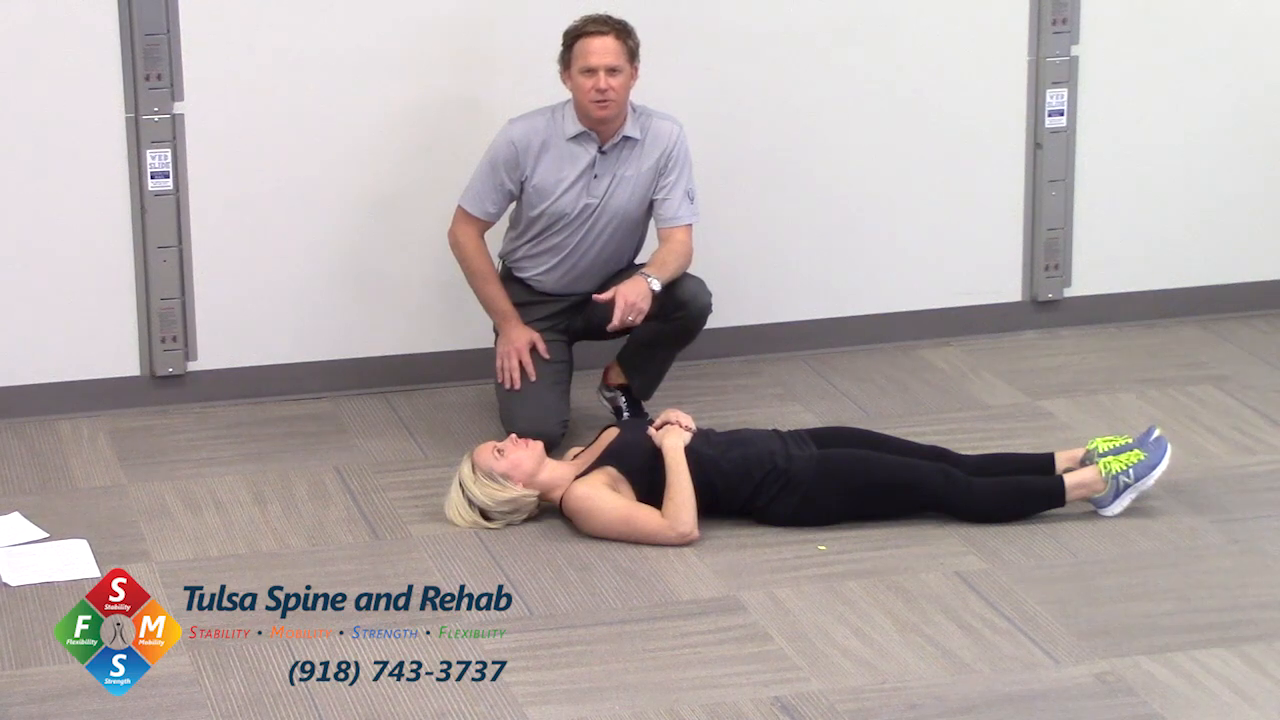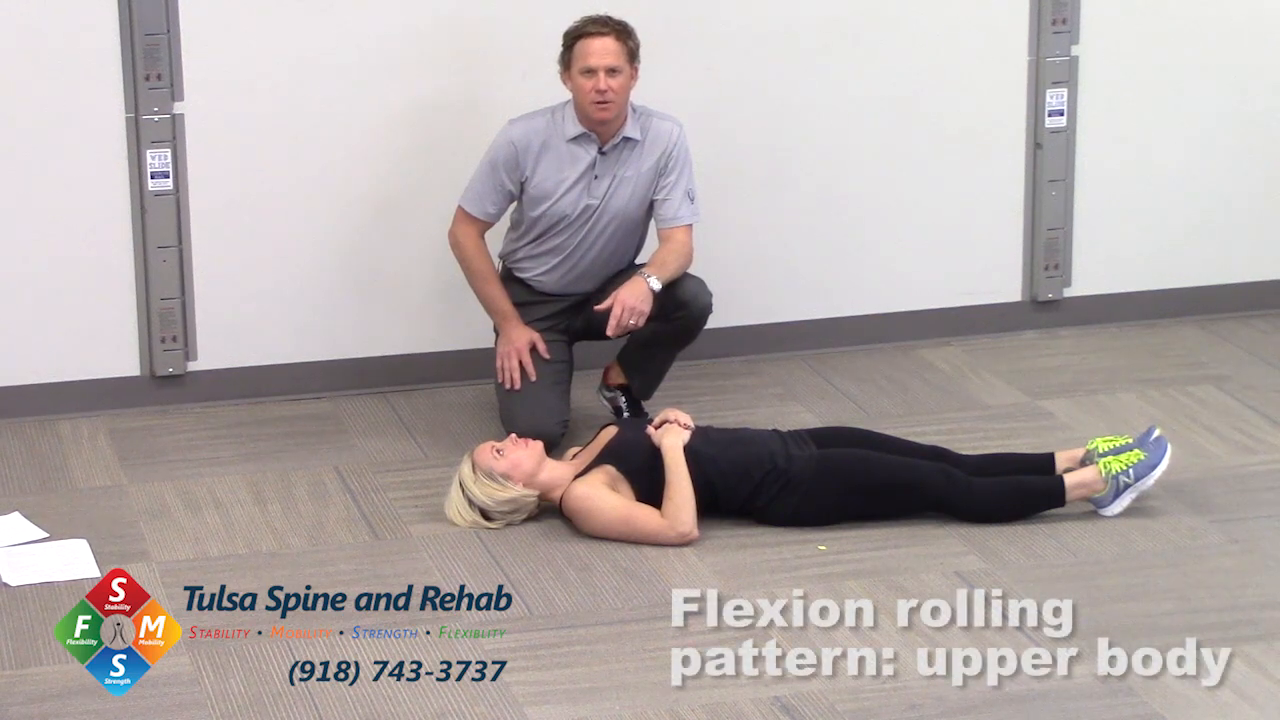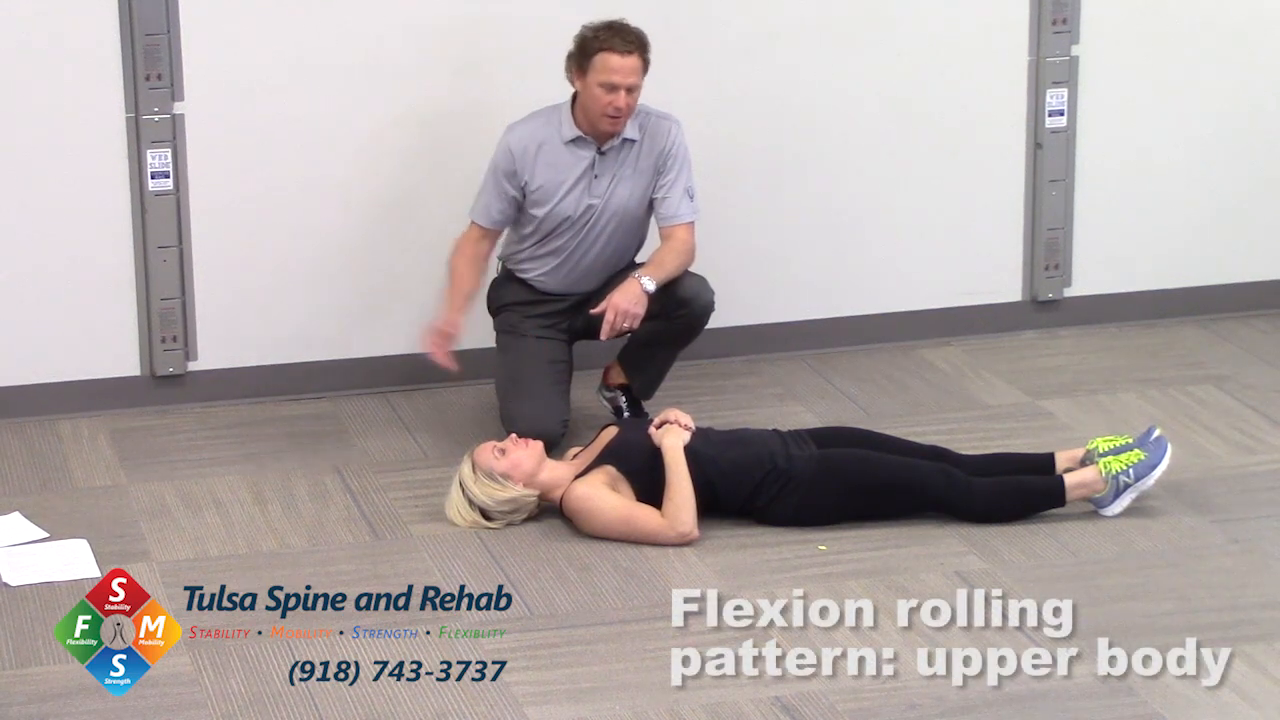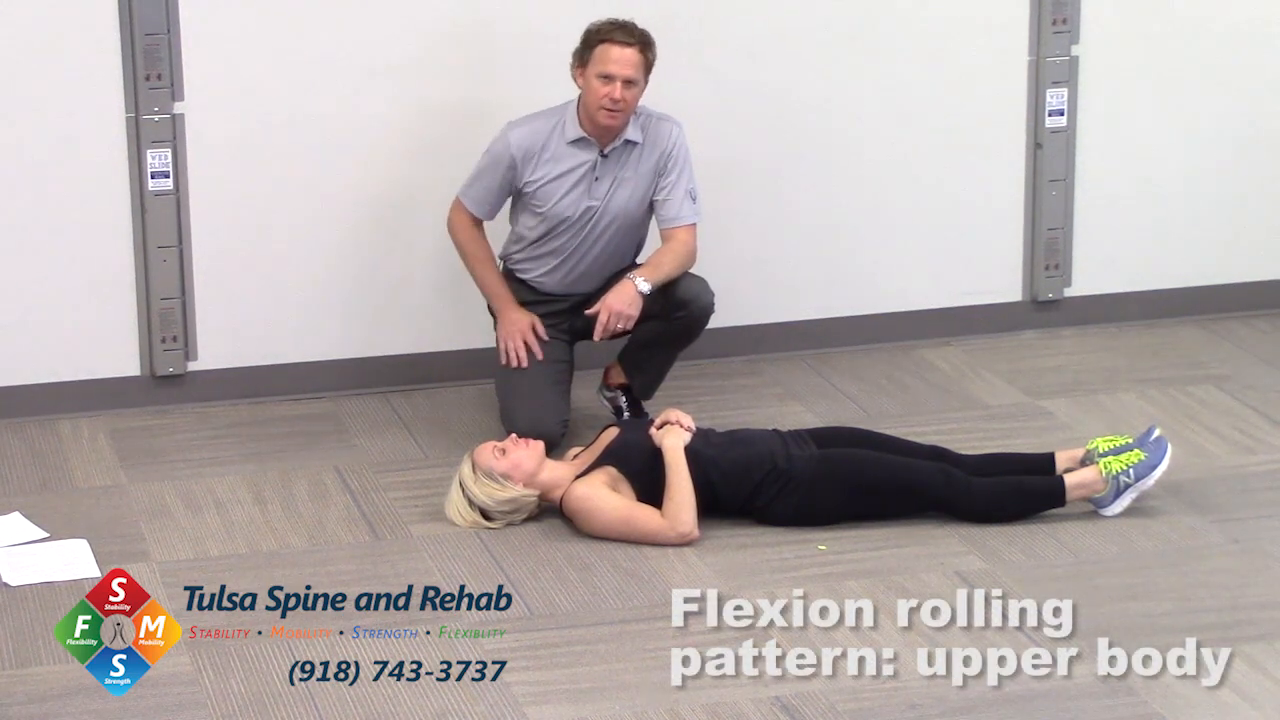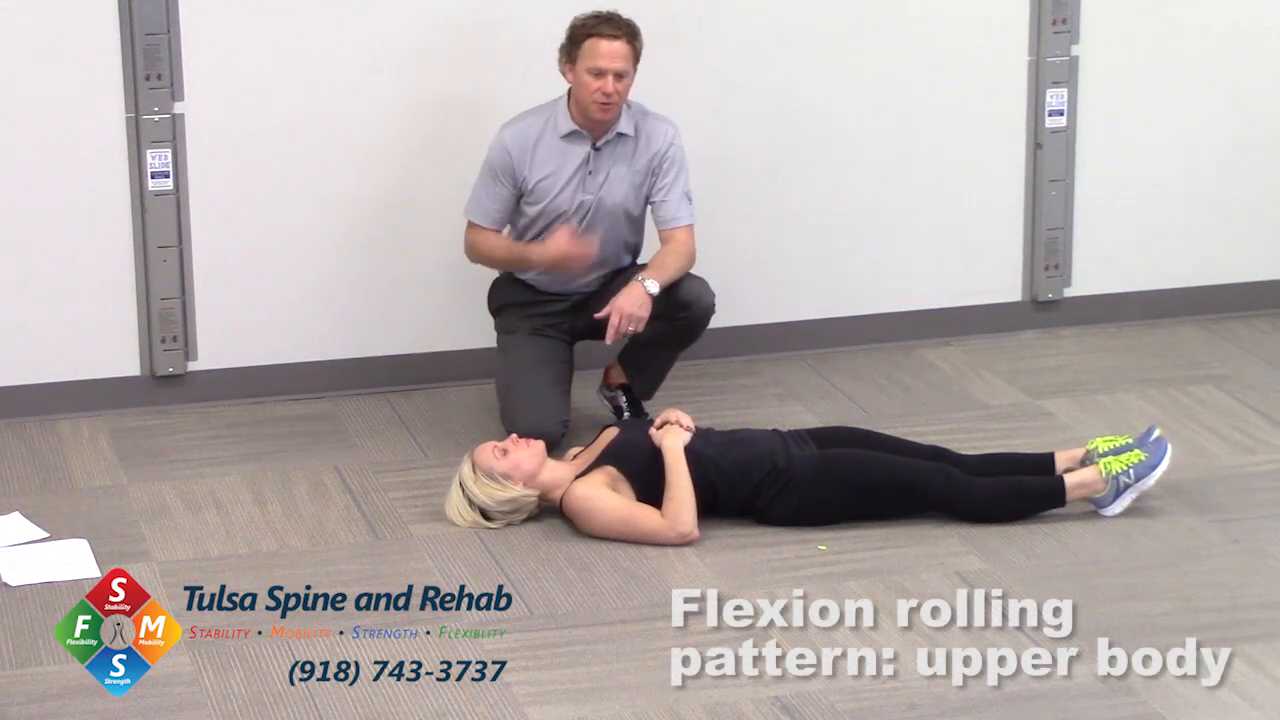
dt=1s
person 1, frame 1
left shoulder: (582, 463)
right shoulder: (583, 500)
right elbow: (681, 527)
left wrist: (667, 422)
right wrist: (673, 449)
left hip: (778, 444)
right hip: (783, 489)
left knee: (945, 462)
right knee: (947, 489)
left ankle: (1081, 458)
right ankle: (1095, 484)
person 1, frame 2
left shoulder: (582, 459)
right shoulder: (582, 500)
right elbow: (680, 528)
left wrist: (667, 423)
right wrist: (672, 449)
left hip: (779, 445)
right hip: (782, 489)
left knee: (944, 461)
right knee: (947, 489)
left ankle: (1080, 459)
right ankle: (1094, 484)
person 1, frame 3
left shoulder: (583, 461)
right shoulder: (583, 500)
right elbow: (681, 529)
left wrist: (668, 422)
right wrist: (673, 448)
left hip: (778, 446)
right hip: (780, 490)
left knee: (946, 462)
right knee: (946, 490)
left ankle: (1080, 460)
right ankle: (1096, 484)
person 1, frame 4
left shoulder: (582, 461)
right shoulder: (583, 501)
right elbow: (681, 528)
left wrist: (668, 422)
right wrist: (673, 448)
left hip: (777, 444)
right hip: (781, 489)
left knee: (944, 461)
right knee: (947, 490)
left ankle: (1080, 459)
right ankle: (1095, 484)
person 1, frame 5
left shoulder: (581, 461)
right shoulder: (583, 499)
right elbow: (680, 528)
left wrist: (667, 422)
right wrist: (671, 449)
left hip: (778, 445)
right hip: (781, 489)
left knee: (945, 461)
right knee: (948, 490)
left ankle: (1080, 459)
right ankle: (1095, 485)
person 2, frame 1
left shoulder: (665, 137)
right shoulder: (523, 138)
left elbow: (678, 242)
right elbow: (464, 232)
left wrist: (647, 280)
right wrist: (508, 324)
left hip: (611, 290)
right hip: (533, 299)
left knee: (692, 299)
right knee: (537, 430)
left ankle: (621, 383)
right ankle: (524, 367)
person 2, frame 2
left shoulder: (665, 137)
right shoulder: (523, 139)
left elbow: (678, 241)
right elbow: (465, 232)
left wrist: (647, 280)
right wrist: (508, 324)
left hip: (612, 291)
right hip: (533, 299)
left knee: (693, 299)
right knee: (536, 430)
left ankle: (621, 382)
right ankle: (525, 366)
person 2, frame 3
left shoulder: (664, 135)
right shoulder: (523, 141)
left elbow: (681, 241)
right elbow: (479, 236)
left wrist: (642, 283)
right wrist: (451, 315)
left hip: (609, 290)
right hip: (532, 299)
left knee: (694, 297)
right knee: (536, 431)
left ankle: (619, 381)
right ankle: (542, 370)
person 2, frame 4
left shoulder: (665, 138)
right shoulder: (523, 140)
left elbow: (682, 243)
right elbow: (463, 219)
left wrist: (637, 284)
right wrist: (506, 308)
left hip: (611, 290)
right hip: (533, 298)
left knee: (694, 299)
right knee: (537, 431)
left ankle: (621, 382)
right ankle: (537, 372)
person 2, frame 5
left shoulder: (659, 136)
right shoulder: (517, 139)
left elbow: (680, 243)
right elbow: (477, 242)
left wrist: (645, 286)
right wrist: (538, 255)
left hip: (611, 286)
right hip: (531, 299)
left knee: (695, 299)
right knee: (537, 432)
left ankle: (621, 382)
right ankle: (532, 370)
